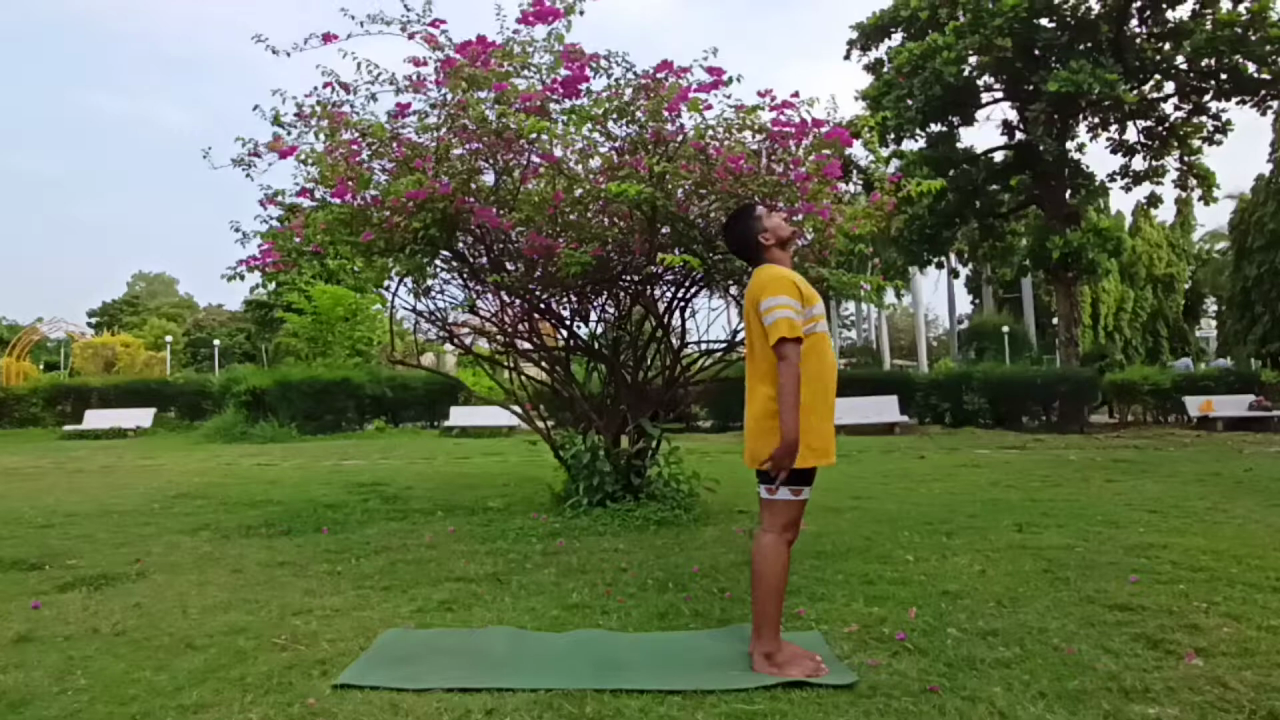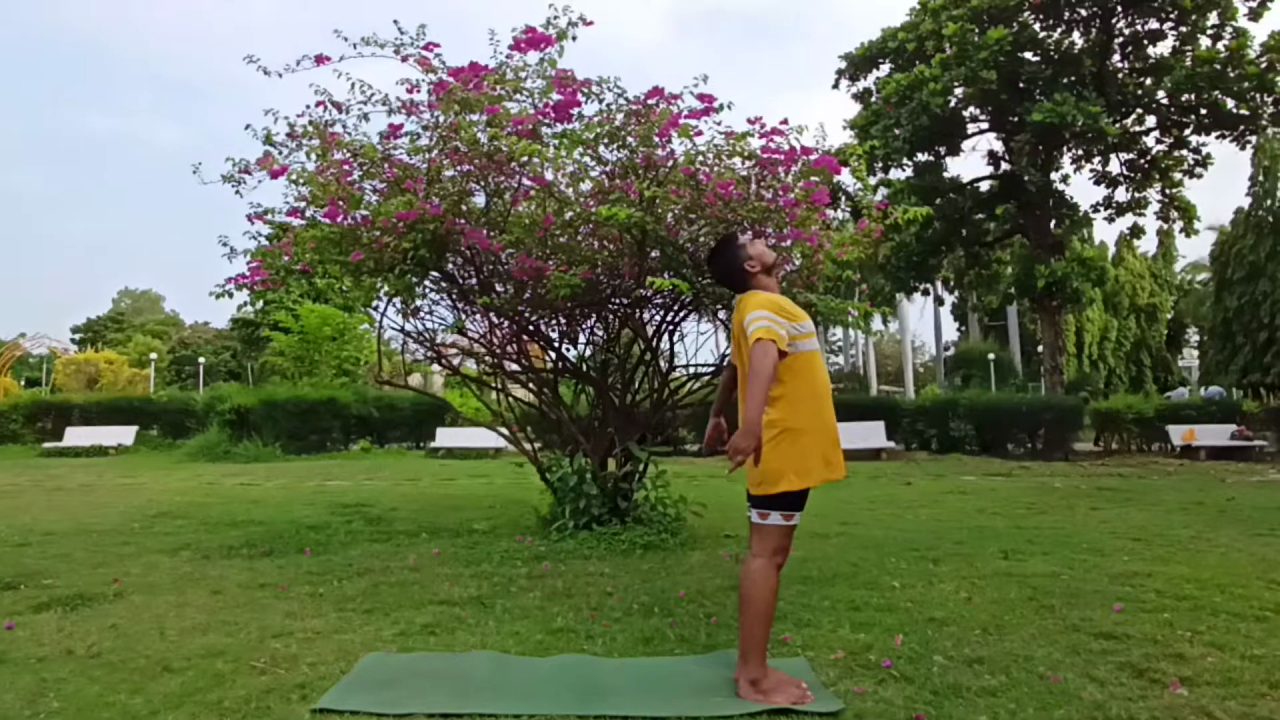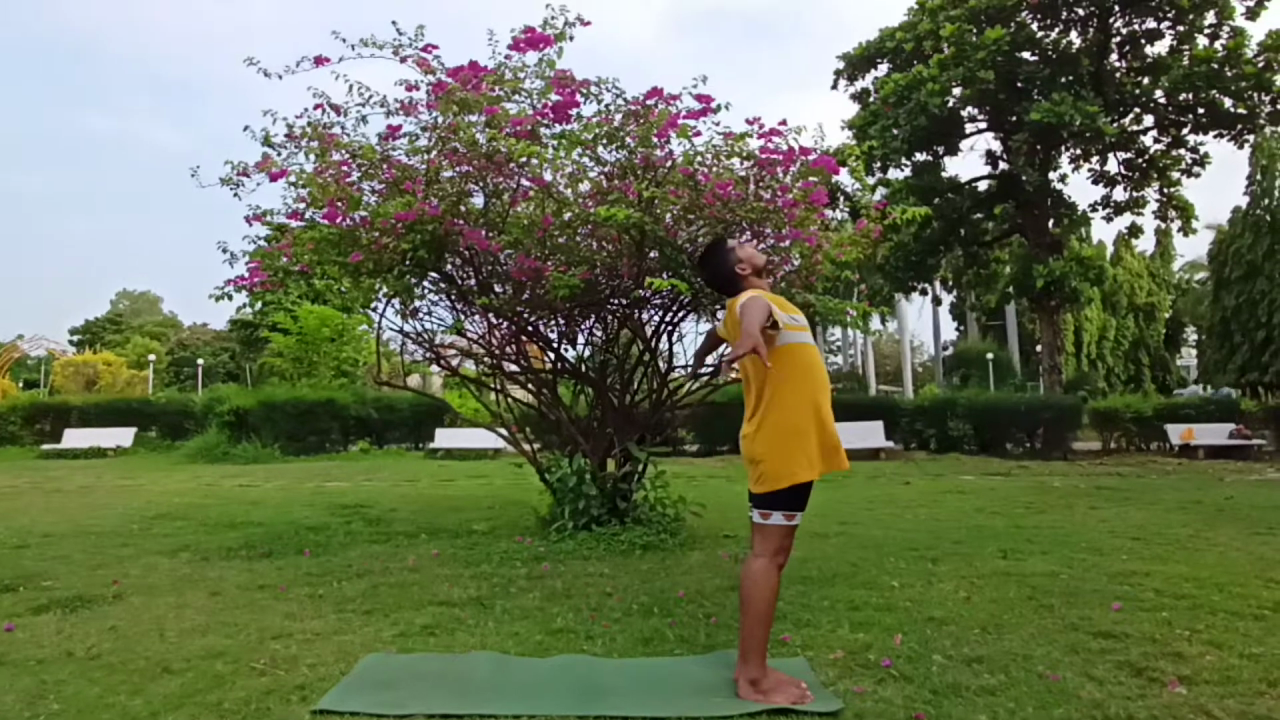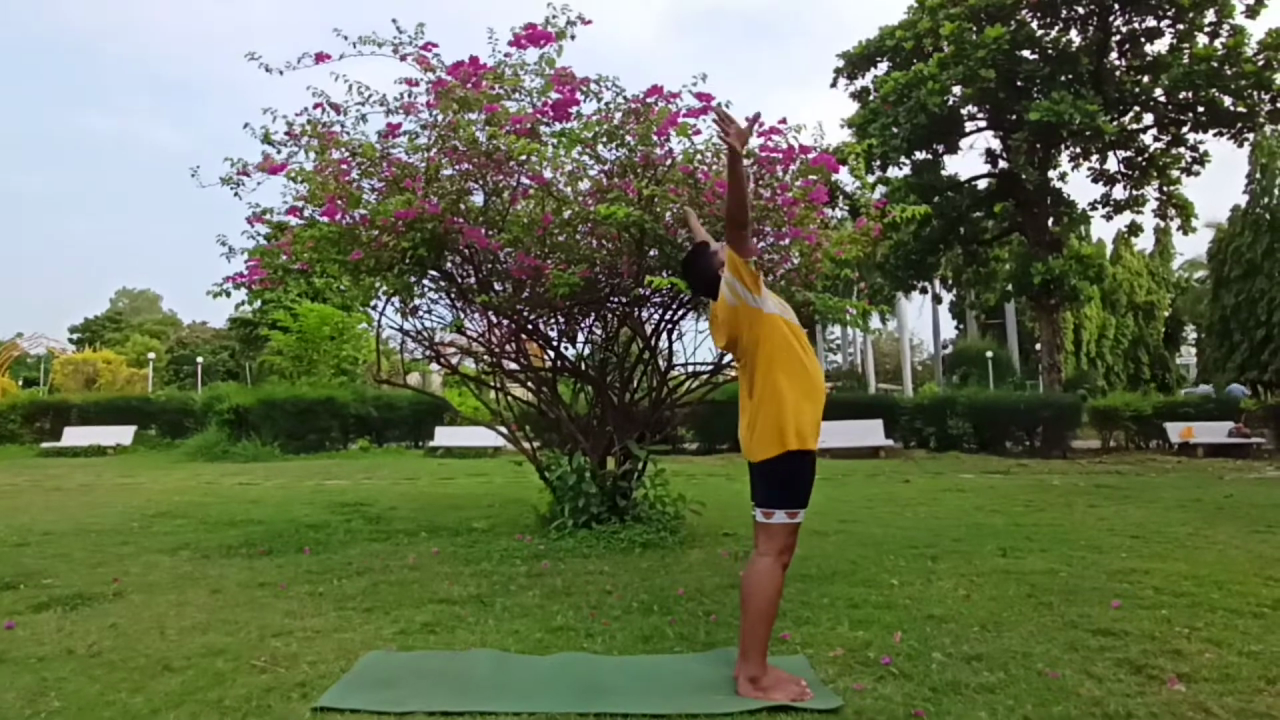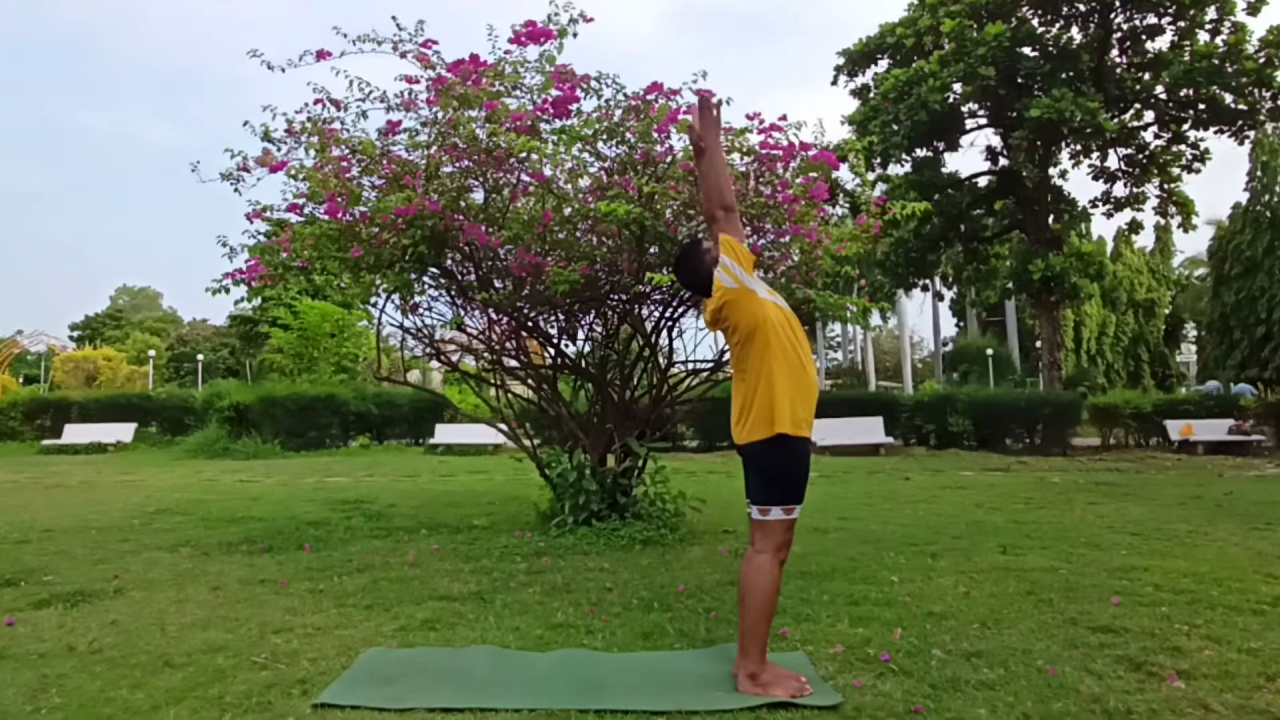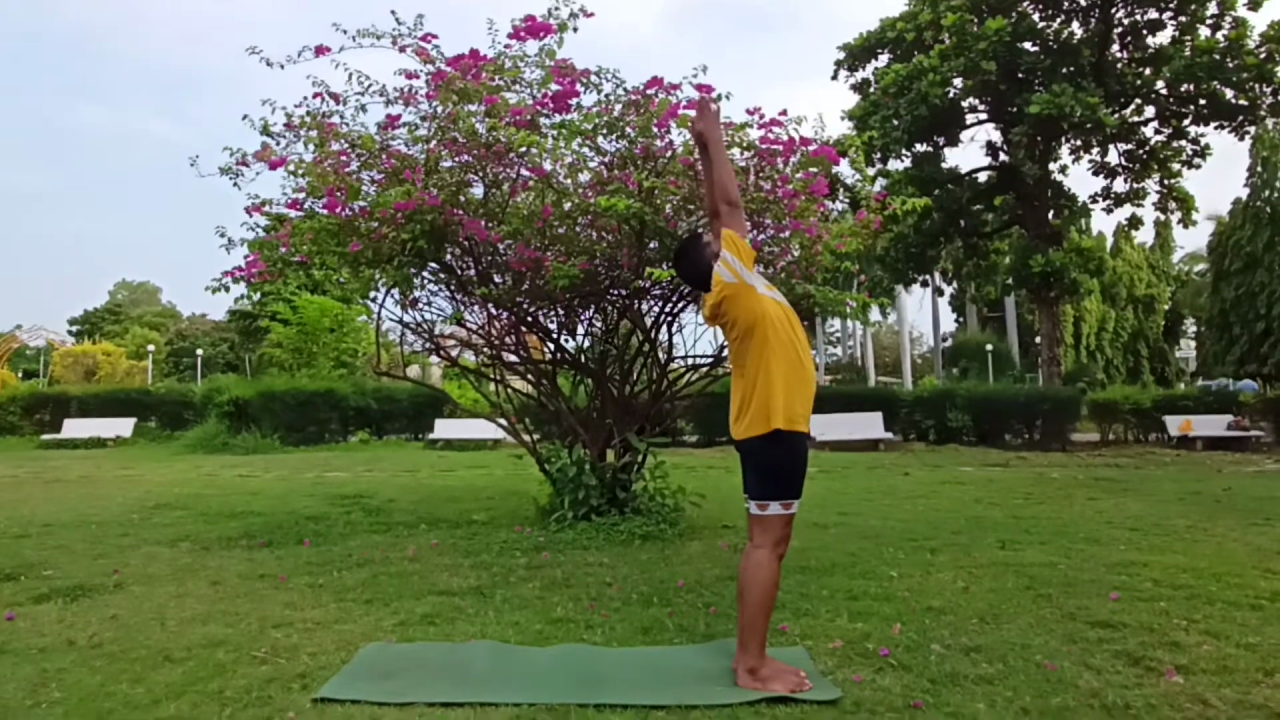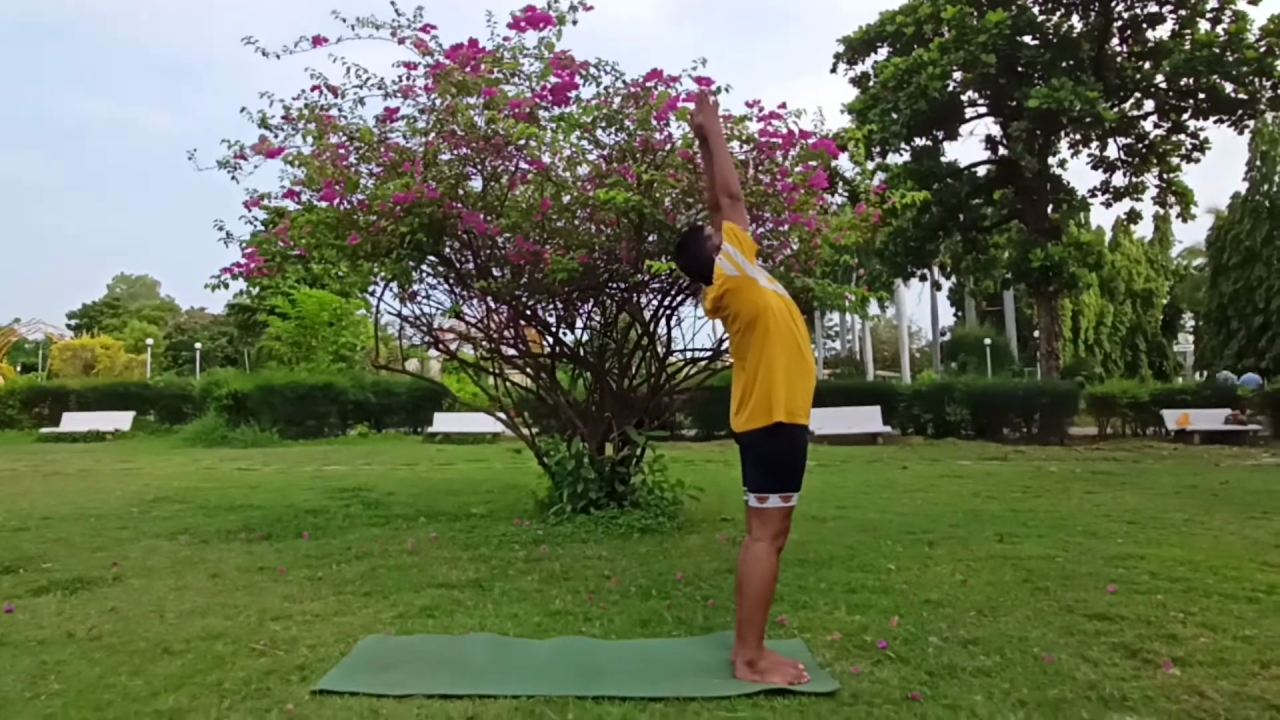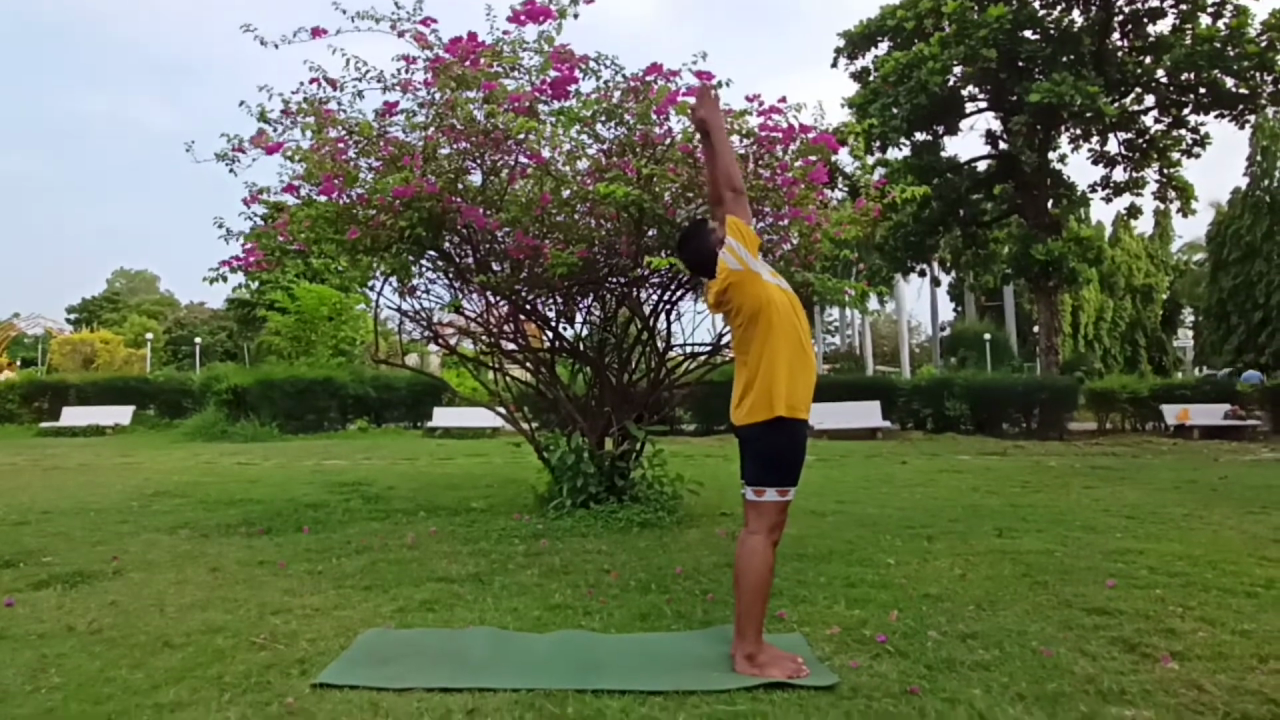
dt=0.3s
person 1, frame 1
left shoulder: (772, 281)
right shoulder: (778, 281)
right elbow: (787, 357)
right wrist: (788, 430)
left hip: (789, 428)
right hip: (786, 431)
left knee: (782, 531)
right knee: (778, 531)
left ankle: (766, 640)
right ankle: (768, 651)
person 1, frame 2
left shoulder: (760, 306)
right shoulder: (763, 304)
left elbow: (733, 370)
right elbow: (762, 358)
left wrist: (717, 417)
right wrist: (750, 421)
left hip: (788, 450)
right hip: (782, 451)
left knee: (771, 555)
right knee: (767, 554)
left ankle: (752, 666)
right ankle: (754, 677)
person 1, frame 3
left shoulder: (740, 311)
right shoulder: (751, 304)
left elbow: (719, 326)
right elbow: (754, 312)
left wrist: (706, 349)
right wrist: (751, 333)
left hip: (791, 444)
right hip: (784, 447)
left knee: (771, 554)
right knee: (768, 553)
left ankle: (752, 666)
right ankle: (753, 677)
person 1, frame 4
left shoulder: (731, 307)
right shoulder: (739, 296)
left elbow: (717, 244)
right elbow: (736, 234)
left wrist: (696, 233)
right wrist: (736, 159)
left hip: (780, 433)
right hip: (783, 434)
left knee: (773, 550)
right knee: (772, 552)
left ankle: (753, 659)
right ankle: (754, 675)
person 1, frame 5
left shoulder: (734, 297)
right shoulder: (734, 287)
left elbow: (719, 214)
right elbow: (725, 210)
left wrist: (704, 148)
right wrist: (709, 144)
left hip: (775, 427)
right hip: (774, 429)
left knee: (771, 547)
right knee: (769, 547)
left ankle: (753, 662)
right ankle: (753, 673)
person 1, frame 6
left shoulder: (734, 290)
right shoulder: (731, 282)
left elbow: (721, 211)
right elbow: (727, 206)
left wrist: (710, 143)
right wrist: (711, 141)
left hip: (774, 423)
right hip: (772, 425)
left knee: (770, 543)
right knee: (767, 542)
left ankle: (752, 656)
right ankle: (752, 666)
person 1, frame 7
left shoulder: (736, 281)
right shoulder: (733, 274)
left elbow: (724, 203)
right elbow: (729, 198)
left wrist: (710, 137)
right wrist: (711, 134)
left hip: (774, 415)
right hip: (772, 417)
left knee: (767, 535)
right knee: (766, 535)
left ankle: (750, 649)
right ankle: (750, 659)
person 1, frame 8
left shoulder: (738, 276)
right shoulder: (736, 270)
left elbow: (723, 198)
right elbow: (732, 193)
left wrist: (711, 133)
right wrist: (714, 127)
left hip: (772, 410)
right hip: (772, 412)
left knee: (764, 528)
right knee: (762, 528)
left ankle: (750, 643)
right ankle: (749, 652)
